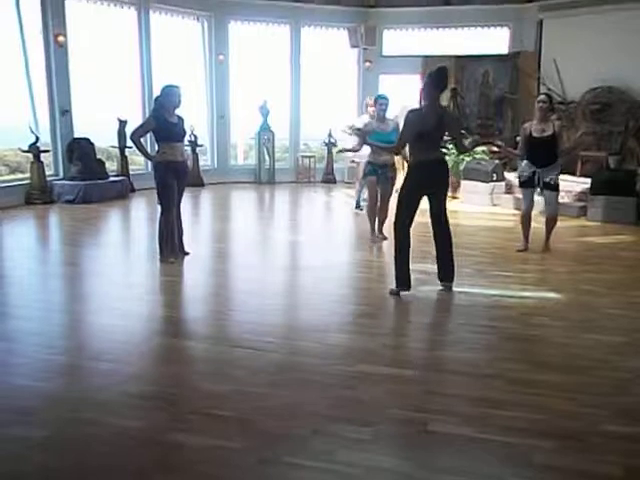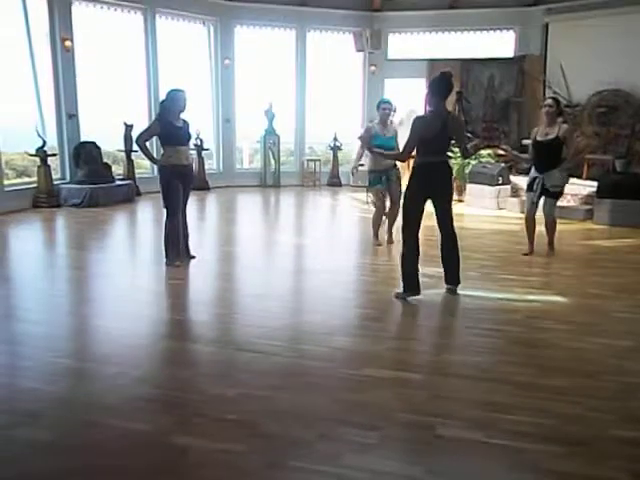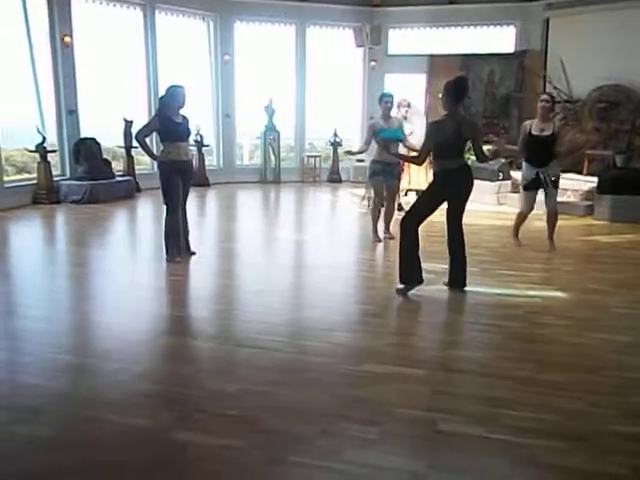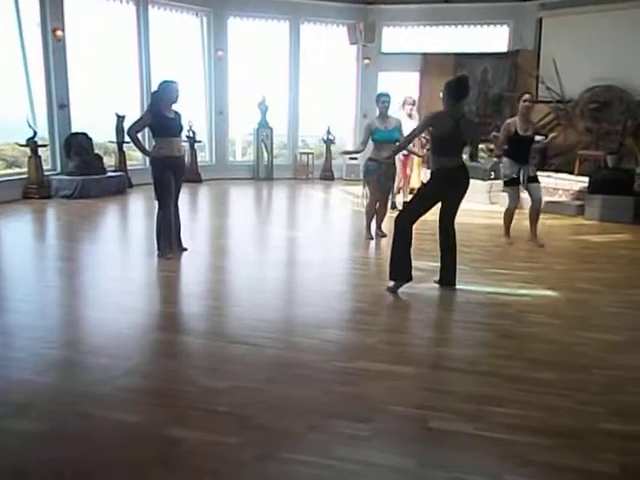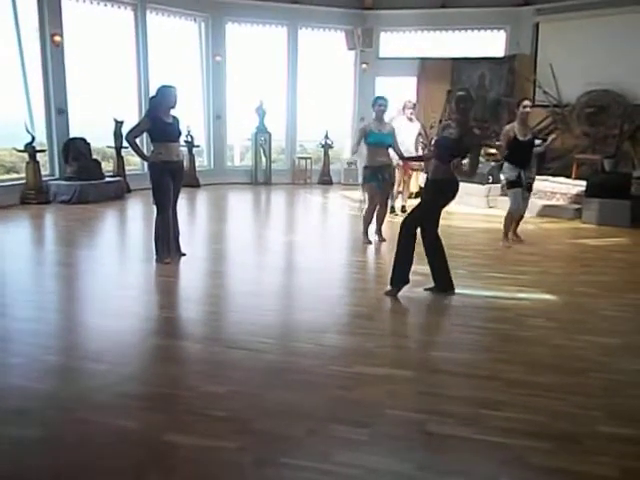
dt=0.5s
person 1, frame 1
left shoulder: (414, 115)
right shoulder: (450, 117)
left elbow: (397, 148)
right elbow: (461, 149)
left wrist: (371, 143)
right wrist: (475, 144)
left hip: (417, 173)
right hip: (439, 172)
left knee: (402, 226)
right knee: (441, 224)
left ankle: (402, 283)
right ankle: (447, 278)
person 1, frame 2
left shoulder: (421, 121)
right shoulder: (455, 122)
left elbow: (404, 156)
right elbow: (466, 154)
left wrist: (376, 151)
right wrist: (477, 145)
left hip: (421, 177)
right hip: (443, 176)
left knee: (410, 231)
right knee: (447, 227)
left ankle: (410, 287)
right ankle: (452, 281)
person 1, frame 3
left shoulder: (437, 126)
right shoulder: (471, 125)
left elbow: (421, 159)
right elbow: (481, 158)
left wrist: (393, 153)
right wrist: (496, 153)
left hip: (443, 181)
right hip: (464, 179)
left knee: (409, 223)
right knee: (455, 226)
left ankle: (411, 279)
right ankle: (457, 279)
person 1, frame 4
left shoulder: (436, 118)
right shoulder: (470, 125)
left elbow: (408, 140)
right elbow: (473, 157)
left hip: (441, 178)
right hip: (460, 177)
left knee: (404, 220)
right knee: (447, 224)
left ankle: (401, 275)
right ankle: (447, 277)
person 1, frame 5
left shoulder: (471, 136)
right shoulder: (445, 126)
left elbow: (472, 171)
left wrist: (460, 170)
left hip: (445, 186)
right hip: (431, 183)
left knee: (409, 224)
right knee: (428, 231)
left ankle: (399, 280)
right ankle: (443, 283)
person 2, frame 1
left shoulder: (179, 119)
right shoulder: (156, 119)
right elbow: (135, 136)
left wrist: (184, 155)
right wrist: (149, 157)
left hip: (181, 166)
right hip: (165, 167)
left knee: (176, 207)
right knee: (168, 208)
left ankle: (178, 247)
right ankle: (167, 251)
person 2, frame 2
left shoulder: (185, 123)
right shoulder: (161, 122)
right elbow: (140, 140)
left wrist: (188, 158)
right wrist: (155, 160)
left hip: (187, 170)
right hip: (170, 170)
left knee: (182, 211)
right knee: (173, 212)
left ankle: (184, 250)
right ankle: (172, 255)
person 2, frame 3
left shoulder: (184, 119)
right shoulder: (161, 119)
right elbow: (140, 136)
left wrist: (188, 154)
right wrist: (154, 156)
left hip: (186, 165)
right hip: (169, 166)
left knee: (182, 206)
right knee: (173, 208)
left ankle: (184, 247)
right ankle: (173, 251)
person 2, frame 4
left shoulder: (177, 115)
right shoulder: (153, 114)
right elbow: (132, 131)
left wrist: (181, 150)
right wrist: (146, 152)
left hip: (178, 161)
right hip: (162, 162)
left knee: (174, 202)
right knee: (165, 204)
left ankle: (176, 243)
right ankle: (164, 247)
person 2, frame 5
left shoulder: (175, 120)
right shoulder: (152, 119)
right elbow: (130, 136)
left wrist: (179, 155)
right wrist: (145, 157)
left hip: (177, 166)
right hip: (160, 167)
left knee: (173, 207)
right knee: (163, 209)
left ankle: (174, 248)
right ankle: (163, 252)
person 3, frame 1
left shoulder: (557, 126)
right shoulder: (527, 127)
left elbow: (559, 151)
right elbow: (521, 153)
right wrist: (505, 149)
left hip: (549, 171)
right hip: (530, 170)
left knee: (553, 211)
right knee: (527, 208)
left ankle: (546, 240)
right ankle: (525, 241)
person 3, frame 2
left shoulder: (563, 129)
right shoulder: (535, 131)
left elbow: (567, 155)
right elbow: (531, 157)
right wrist: (512, 153)
left hip: (554, 175)
right hip: (536, 174)
left knee: (548, 213)
right knee: (529, 211)
left ankle: (550, 244)
right ankle: (530, 245)
person 3, frame 3
left shoulder: (556, 126)
right shoulder: (527, 125)
left elbow: (555, 151)
right elbow: (520, 151)
left hip: (549, 170)
right hip: (530, 169)
left knee: (551, 207)
right knee: (527, 208)
left ankle: (551, 239)
right ankle: (515, 233)
person 3, frame 4
left shoulder: (532, 125)
right shoulder: (510, 124)
right elbow: (499, 149)
left wrist: (547, 141)
right wrist: (496, 142)
left hip: (527, 166)
right hip: (511, 165)
left knee: (537, 199)
right knee: (513, 203)
left ankle: (533, 234)
right ankle: (506, 234)
person 3, frame 5
left shoulder: (530, 130)
right shoulder: (509, 129)
left elbow: (531, 152)
right elbow: (502, 154)
left wrist: (547, 144)
right wrist: (500, 149)
left hip: (527, 171)
right hip: (512, 170)
left knee: (523, 207)
right knee: (515, 206)
left ankle: (513, 232)
right ankle: (505, 237)
person 4, frame 1
left shoulder: (394, 125)
right shoulder: (368, 125)
right elbow: (359, 145)
right wrist: (348, 149)
left hip: (389, 167)
right hip: (372, 165)
left knee: (385, 201)
right knee: (373, 199)
left ankle: (380, 230)
right ankle: (372, 230)
person 4, frame 2
left shoulder: (393, 130)
right shoulder: (370, 129)
left elbow: (396, 152)
right elbow: (362, 148)
right wrist: (356, 163)
left hip: (392, 170)
right hip: (375, 172)
left knee: (396, 202)
right knee: (381, 206)
left ankle: (389, 231)
right ankle: (375, 236)
person 4, frame 3
left shoulder: (398, 122)
right shoulder: (374, 124)
left elbow: (405, 142)
right elbow: (366, 144)
right wrist: (356, 152)
left hip: (395, 165)
right hip: (378, 164)
left knee: (391, 199)
right knee: (378, 199)
left ankle: (387, 229)
right ankle: (374, 231)
person 4, frame 4
left shoulder: (397, 122)
right shoulder: (371, 124)
left elbow: (402, 142)
right elbow: (363, 145)
right wrist: (352, 151)
left hip: (390, 165)
right hip: (374, 163)
left knee: (384, 199)
right knee: (374, 198)
left ankle: (378, 227)
right ankle: (368, 228)
person 4, frame 5
left shoulder: (390, 128)
right shoulder: (366, 127)
left elbow: (396, 149)
right elbow: (357, 145)
right wrist: (353, 156)
left hip: (387, 168)
right hip: (370, 169)
left knee: (384, 203)
right knee: (373, 203)
left ankle: (379, 230)
right ankle: (365, 233)
